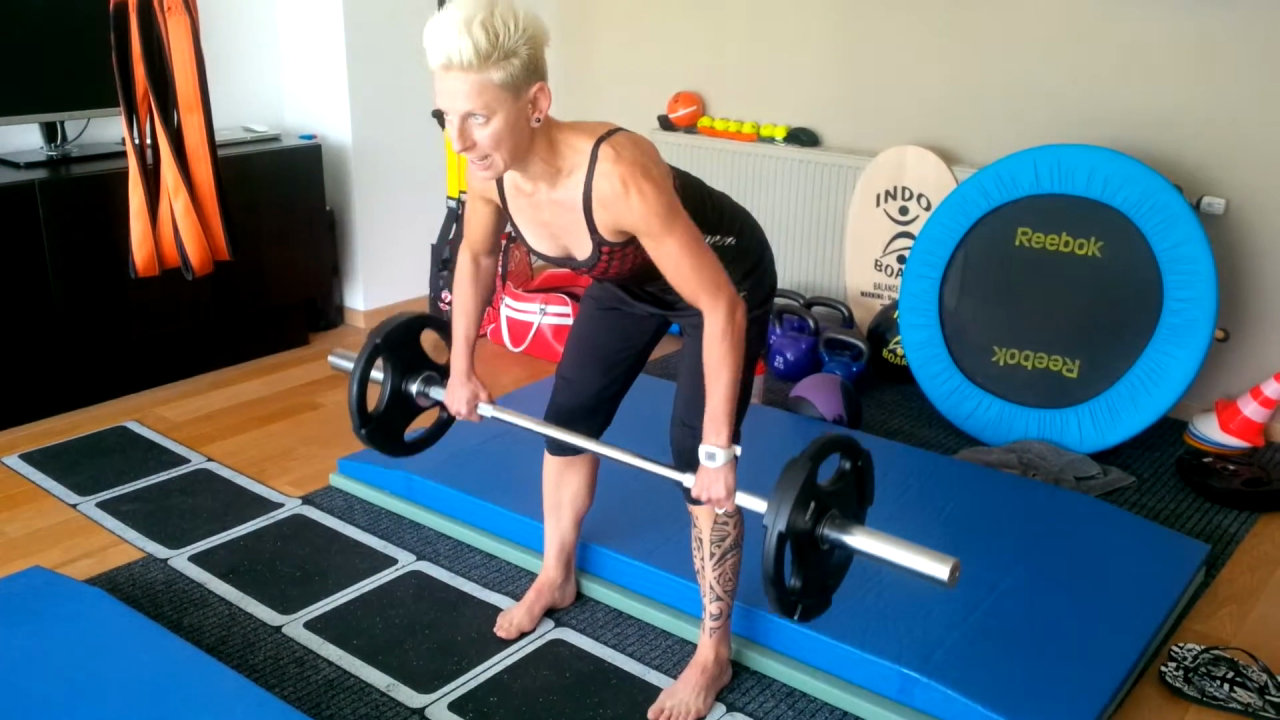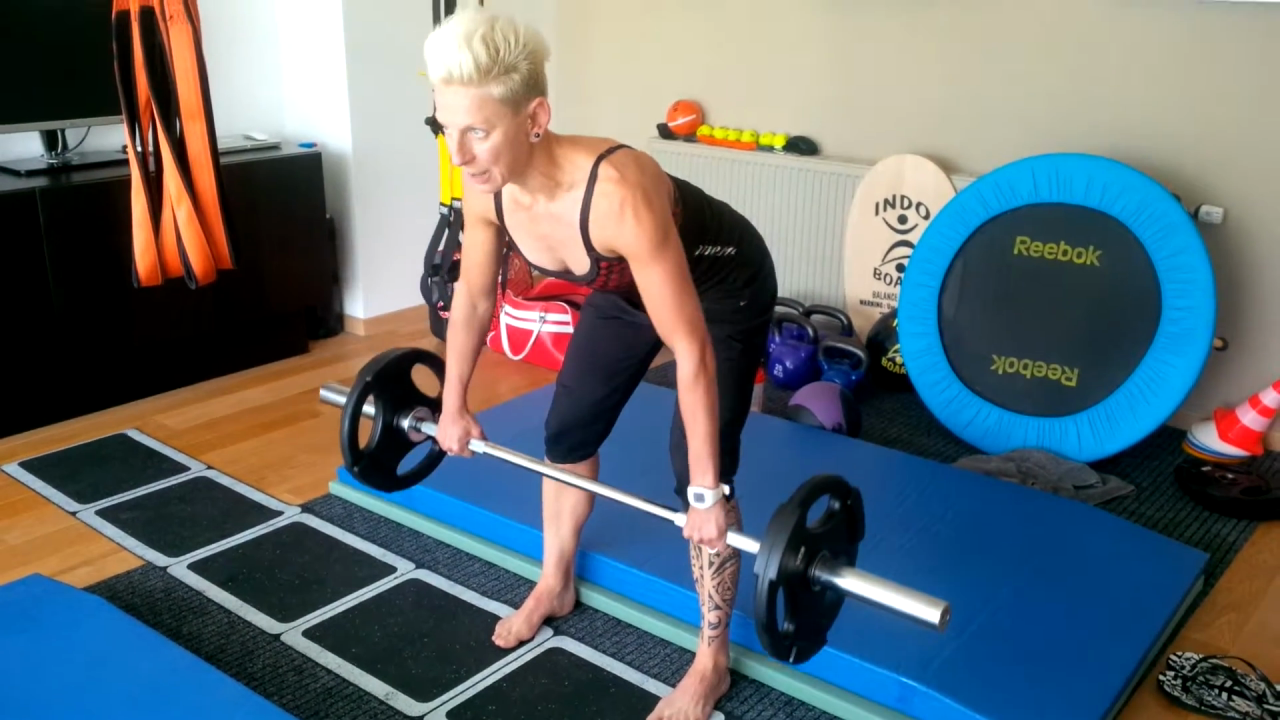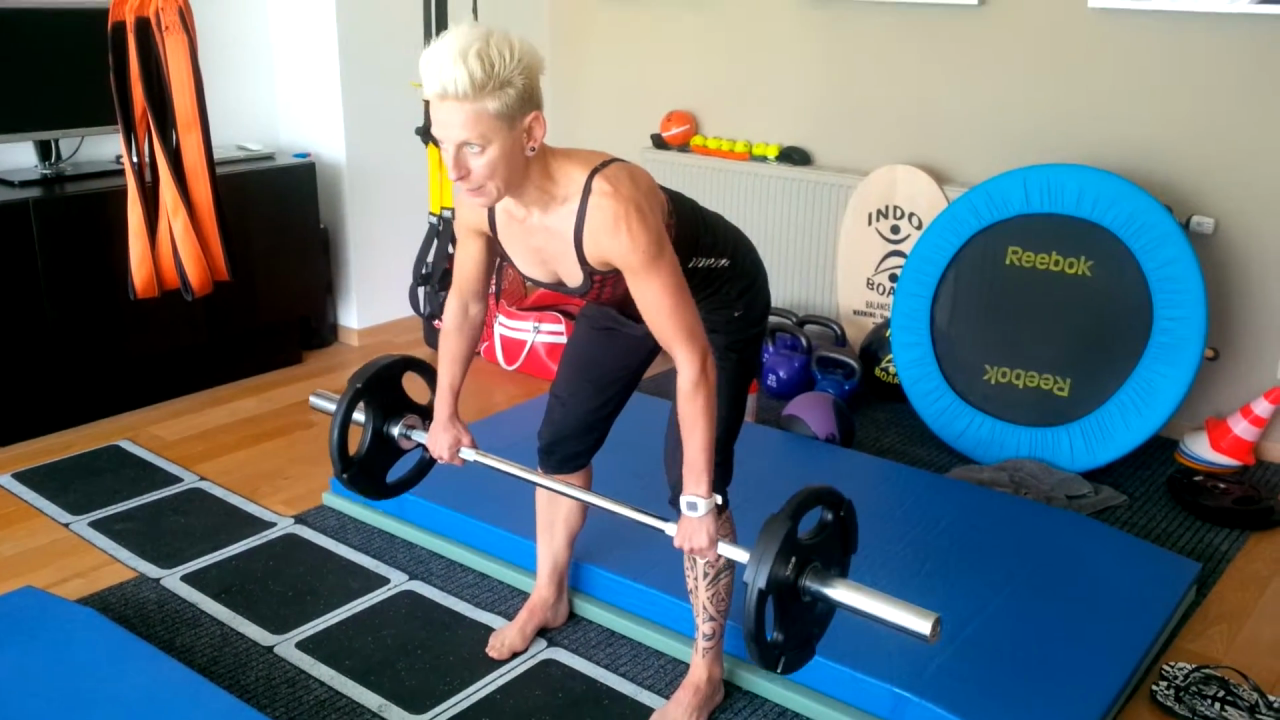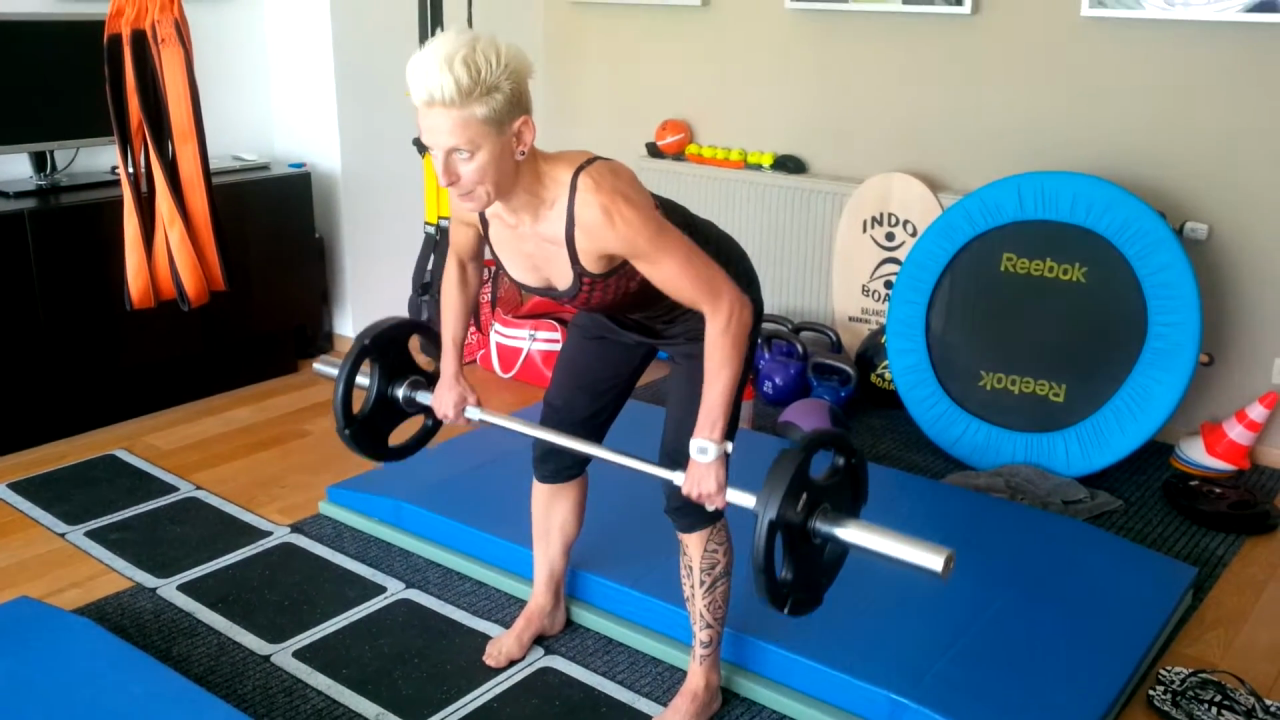
dt=0.3s
person 1, frame 1
left shoulder: (618, 176)
right shoulder: (490, 171)
left elbow: (721, 306)
right elbow: (476, 256)
left wrist: (717, 452)
right wrist: (462, 368)
left hip: (723, 275)
right hip: (629, 275)
left knee: (696, 460)
right knee: (567, 419)
left ankle: (713, 652)
right ankle: (556, 577)
person 1, frame 2
left shoulder: (616, 194)
right shoulder: (487, 189)
left elbow: (691, 351)
right elbow: (473, 297)
left wrist: (705, 493)
right wrist: (454, 404)
left hip: (724, 285)
right hip: (628, 283)
left knee: (698, 470)
right knee: (567, 429)
left ankle: (711, 660)
right ankle: (555, 586)
person 1, frame 3
left shoulder: (611, 209)
right shoulder: (479, 201)
left elbow: (693, 361)
right elbow: (464, 304)
left wrist: (696, 501)
right wrist: (443, 412)
left hip: (718, 298)
right hip: (621, 295)
left knee: (691, 482)
right knee: (560, 441)
right ankle: (548, 597)
person 1, frame 4
left shoulder: (597, 203)
right shoulder: (475, 197)
left elbow: (730, 307)
right elbow: (460, 266)
left wrist: (710, 449)
right wrist: (450, 371)
left hip: (703, 307)
right hip: (615, 307)
left knee: (688, 490)
right knee: (554, 450)
right ankle: (546, 604)
